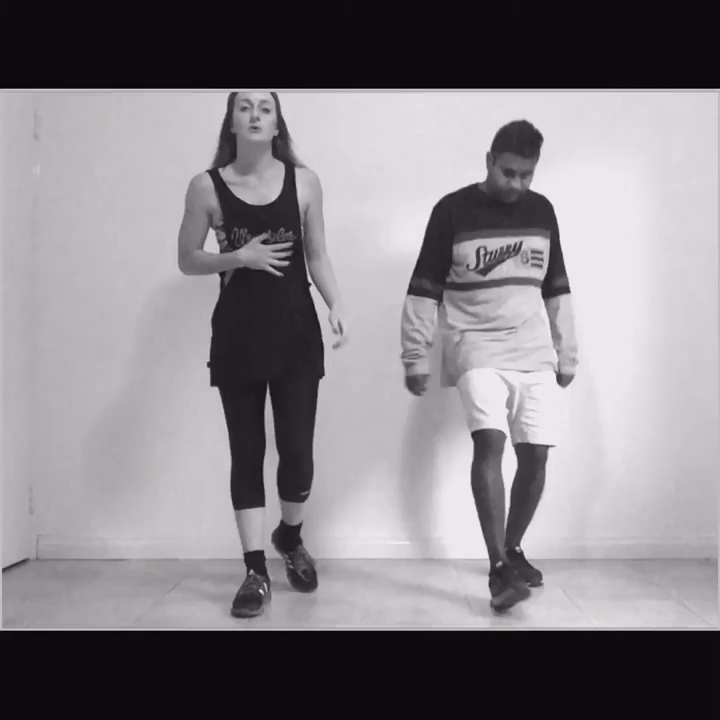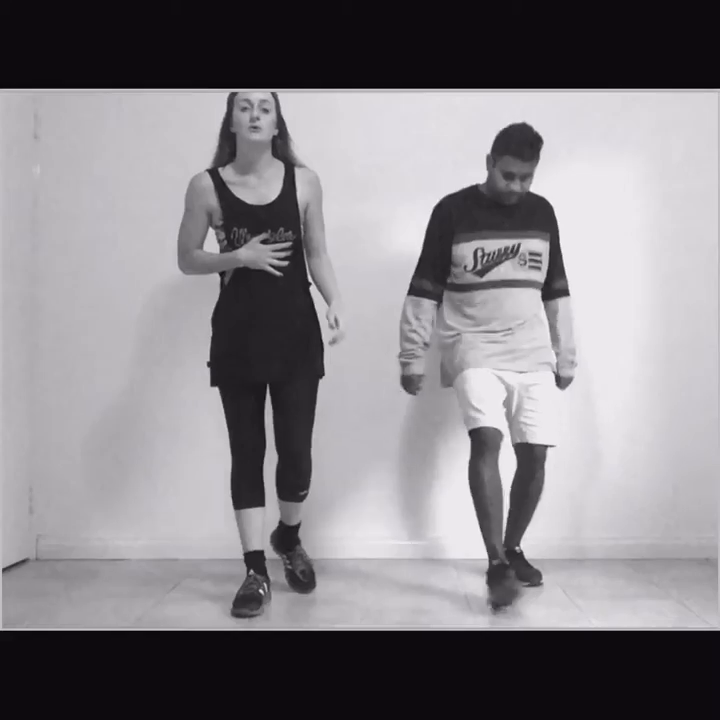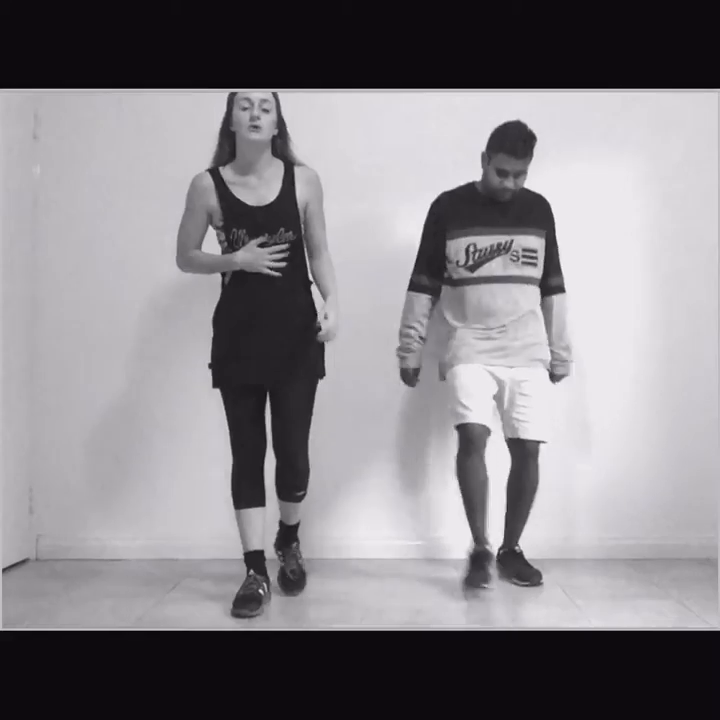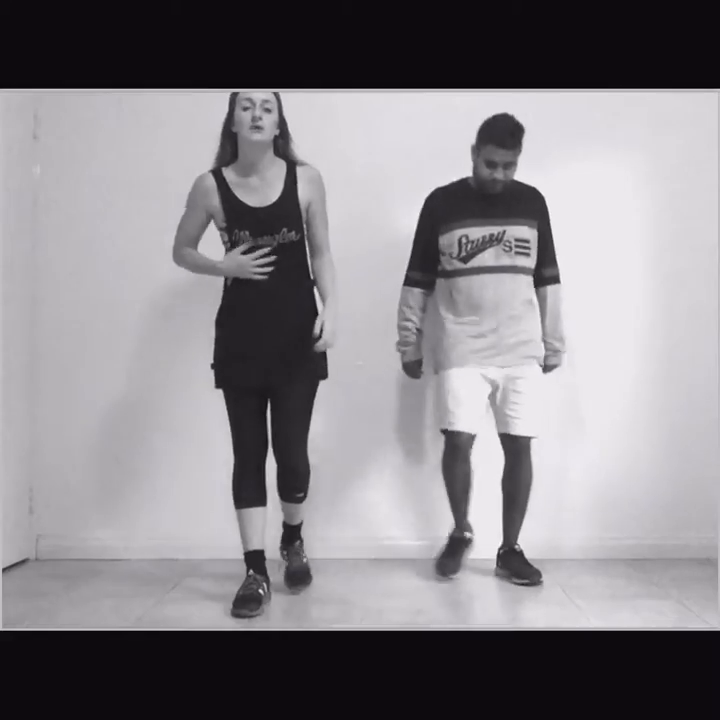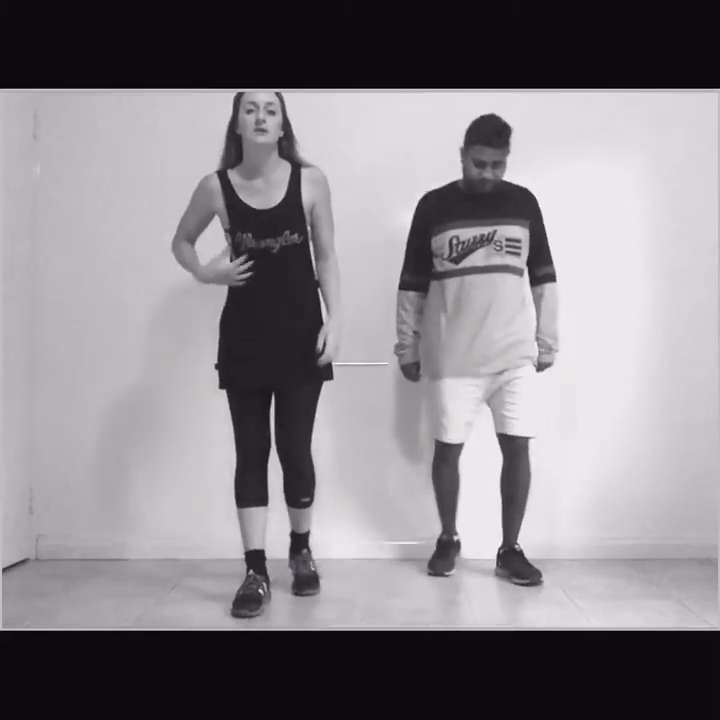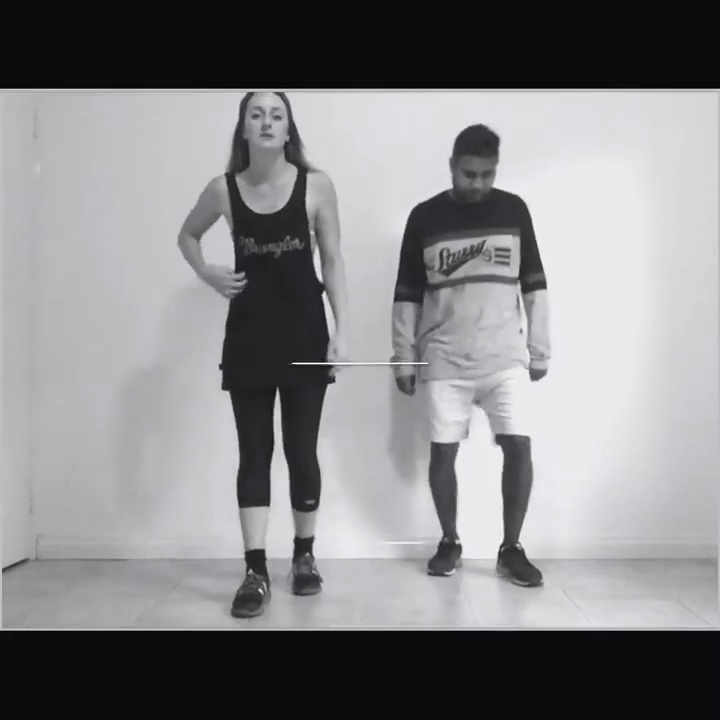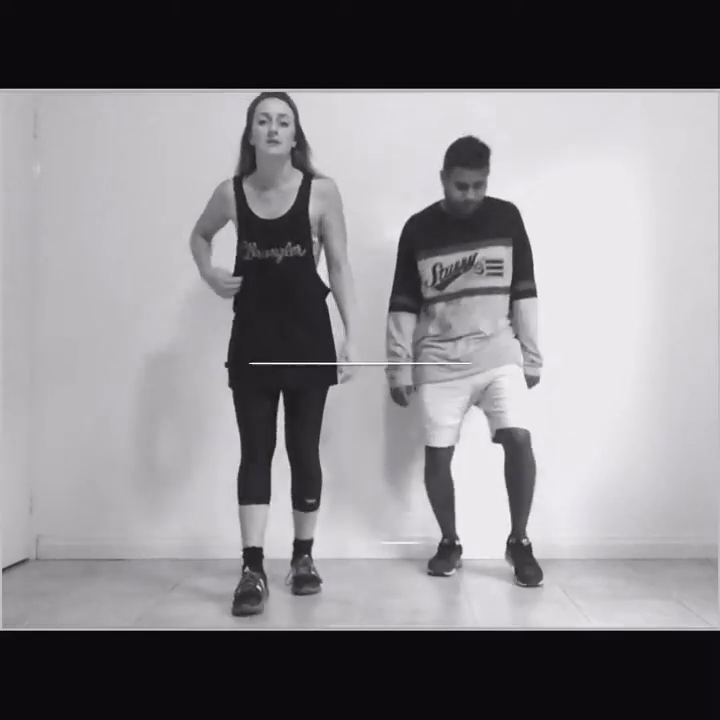
dt=0.1s
person 1, frame 1
left shoulder: (304, 180)
right shoulder: (206, 186)
left elbow: (317, 254)
right elbow: (187, 259)
left wrist: (336, 305)
right wrist: (238, 257)
left hip: (295, 330)
right hip: (236, 332)
left knee: (298, 450)
right knee: (246, 452)
left ankle: (290, 536)
right ankle: (256, 571)
person 1, frame 2
left shoulder: (303, 179)
right shoulder: (206, 185)
left elbow: (317, 252)
right elbow: (187, 259)
left wrist: (334, 301)
right wrist: (238, 256)
left hip: (295, 329)
right hip: (236, 332)
left knee: (296, 449)
right knee: (246, 451)
left ankle: (288, 537)
right ankle: (256, 571)
person 1, frame 3
left shoulder: (303, 178)
right shoulder: (207, 185)
left elbow: (318, 251)
right elbow: (185, 255)
left wrist: (331, 301)
right wrist: (232, 261)
left hip: (295, 329)
right hip: (238, 331)
left knee: (292, 447)
right knee: (247, 451)
left ankle: (289, 540)
right ankle: (255, 570)
person 1, frame 4
left shoulder: (306, 178)
right shoulder: (209, 185)
left elbow: (320, 251)
right elbow: (181, 250)
left wrist: (330, 307)
right wrist: (223, 265)
left hip: (295, 330)
right hip: (240, 332)
left knee: (292, 447)
right knee: (249, 450)
left ankle: (293, 539)
right ankle: (256, 570)
person 1, frame 5
left shoulder: (310, 180)
right shoulder: (215, 187)
left elbow: (326, 255)
right elbow: (180, 241)
left wrist: (334, 317)
right wrist: (206, 272)
left hip: (300, 331)
right hip: (243, 333)
left knee: (295, 448)
right knee: (250, 451)
left ankle: (301, 552)
right ankle: (256, 572)
person 1, frame 6
left shoulder: (316, 185)
right shoulder: (222, 189)
left elbow: (332, 260)
right elbow: (187, 235)
left wrist: (341, 327)
right wrist: (208, 274)
left hip: (304, 334)
right hip: (248, 335)
left knee: (302, 450)
right knee: (254, 451)
left ankle: (303, 554)
right ankle: (256, 571)
person 1, frame 7
left shoulder: (322, 191)
right shoulder: (229, 192)
left elbow: (338, 265)
right elbow: (200, 236)
left wrist: (349, 333)
right wrist: (209, 274)
left hip: (308, 338)
right hip: (252, 339)
left knee: (304, 450)
right knee: (254, 451)
left ankle: (303, 556)
right ankle: (253, 570)
person 2, frame 1
left shoulder: (542, 210)
right shoulder: (452, 210)
left elbow: (557, 289)
right elbow: (424, 289)
left wrist: (567, 354)
right wrist: (415, 356)
left hip: (534, 354)
right hip: (477, 350)
left knee: (535, 456)
right knee: (489, 444)
left ankle: (513, 549)
right ankle: (499, 568)
person 2, frame 2
left shoulder: (543, 212)
right shoulder: (452, 211)
left elbow: (557, 291)
right elbow: (424, 289)
left wrist: (566, 357)
right wrist: (412, 356)
left hip: (533, 354)
right hip: (475, 349)
left knee: (534, 455)
right knee: (486, 442)
left ankle: (513, 549)
right ankle: (496, 564)
person 2, frame 3
left shoulder: (539, 210)
right shoulder: (448, 207)
left elbow: (553, 289)
right elbow: (423, 286)
left wrist: (561, 353)
right wrist: (409, 351)
left hip: (527, 352)
right hip: (470, 349)
left knee: (527, 451)
right knee: (473, 437)
left ankle: (511, 550)
right ankle: (481, 549)
person 2, frame 4
left shoulder: (532, 202)
right shoulder: (442, 202)
left elbow: (548, 279)
right elbow: (418, 280)
left wrist: (554, 344)
right wrist: (409, 343)
left hip: (521, 348)
right hip: (463, 347)
left knee: (519, 446)
right knee: (457, 441)
left ankle: (509, 549)
right ankle: (460, 535)
person 2, frame 5
left shoulder: (524, 203)
right shoulder: (432, 206)
left elbow: (544, 278)
right elbow: (412, 284)
left wrist: (547, 342)
right wrist: (406, 346)
left hip: (513, 352)
right hip: (453, 354)
left knee: (517, 445)
right knee: (447, 449)
left ankle: (510, 550)
right ankle: (448, 539)
person 2, frame 6
left shoulder: (514, 209)
right shoulder: (424, 217)
left elbow: (535, 285)
right elbow: (407, 295)
left wrist: (539, 350)
right wrist: (404, 358)
left hip: (504, 355)
right hip: (445, 358)
left knee: (518, 446)
right knee: (442, 452)
left ankle: (511, 549)
right ankle: (449, 542)
person 2, frame 7
left shoulder: (507, 218)
right shoulder: (418, 229)
left elbow: (525, 293)
right elbow: (403, 306)
left wrist: (531, 358)
right wrist: (399, 370)
left hip: (498, 355)
right hip: (439, 361)
left knee: (519, 440)
right knee: (437, 454)
left ankle: (519, 542)
right ankle: (450, 543)
